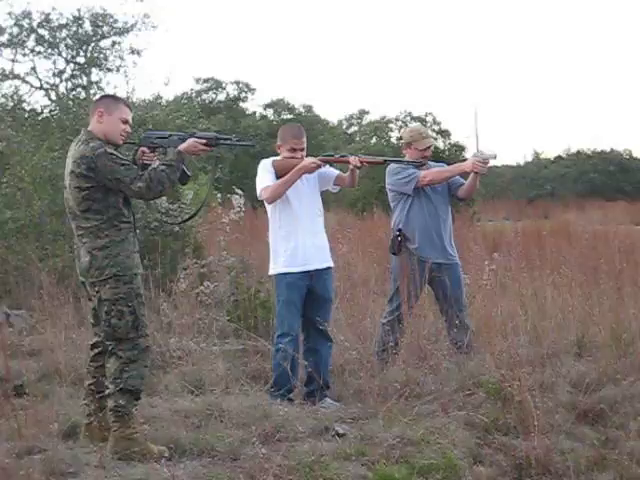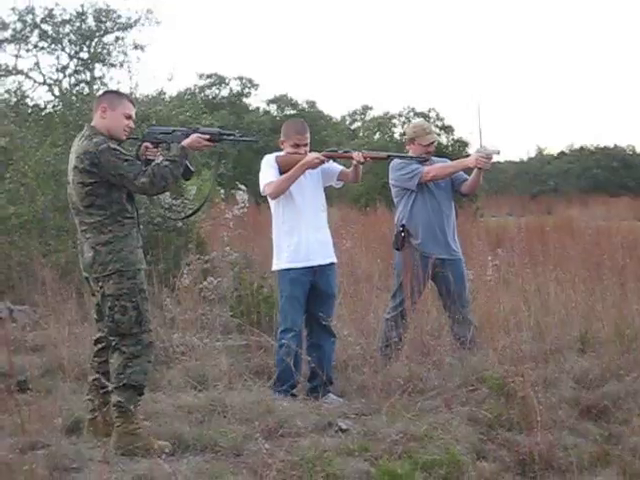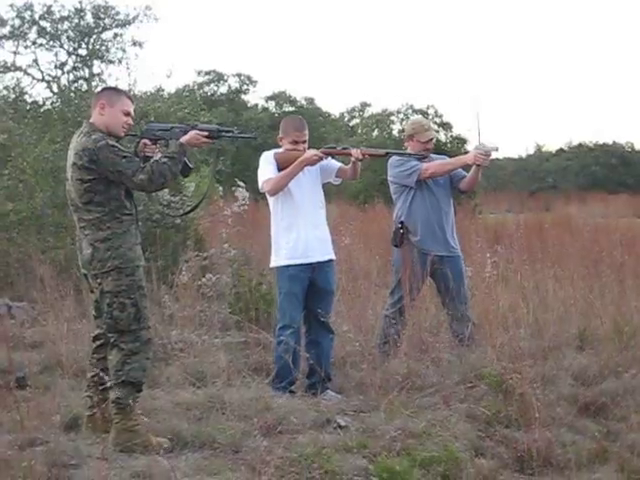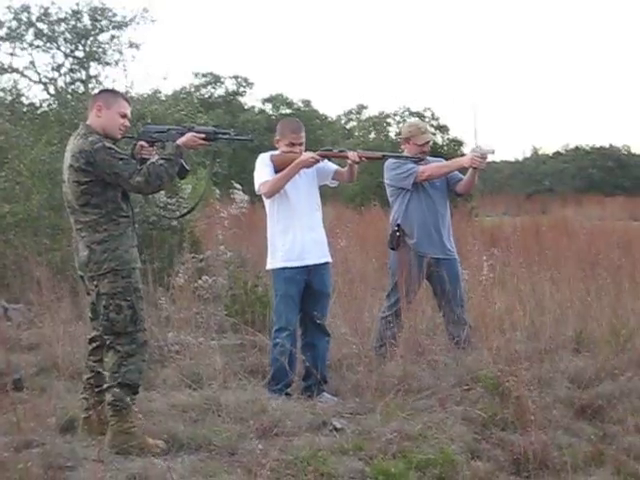
dt=0.1s
person 1, frame 1
left shoulder: (82, 149)
right shoulder: (95, 153)
left elbow: (124, 187)
right elbow: (146, 188)
left wrist: (139, 163)
right wrist: (179, 153)
left hip: (97, 262)
right hip: (114, 263)
left knee: (106, 341)
right knee: (131, 345)
left ankle: (96, 420)
right ankle: (123, 434)
person 1, frame 2
left shoulder: (86, 145)
right shoulder: (98, 149)
left elbow: (130, 181)
right elbow: (150, 183)
left wrist: (142, 159)
right wrist: (183, 148)
left hip: (101, 257)
right hip: (117, 259)
left knee: (110, 337)
right knee: (135, 340)
left ankle: (100, 415)
right ankle: (126, 429)
person 1, frame 3
left shoulder: (84, 142)
right shoulder: (97, 145)
left elbow: (126, 179)
right elbow: (149, 180)
left wrist: (140, 156)
right wrist: (181, 145)
left hip: (99, 253)
right hip: (116, 255)
left knee: (108, 333)
right knee: (133, 337)
left ankle: (99, 412)
right ankle: (125, 426)
person 1, frame 4
left shoulder: (82, 144)
right shoulder: (94, 147)
left elbow: (125, 180)
right elbow: (146, 182)
left wrist: (137, 159)
right wrist: (178, 147)
left hip: (96, 256)
right hip: (112, 257)
left knee: (105, 335)
right knee: (129, 339)
left ankle: (94, 414)
right ankle: (121, 428)
person 2, frame 1
left shoulder: (315, 167)
right shoulder: (268, 166)
left elbow: (348, 183)
right elbow: (269, 195)
left wrist: (353, 169)
right wrist: (299, 170)
left hip: (321, 263)
right hip: (288, 266)
left knee: (320, 332)
right knee: (287, 333)
left ankle: (317, 391)
right ankle: (280, 395)
person 2, frame 2
left shoulder: (318, 163)
right shoulder: (271, 161)
left elbow: (351, 178)
right elbow: (273, 190)
left wrist: (357, 164)
right wrist: (302, 165)
left hip: (324, 259)
right hip: (292, 261)
left knee: (323, 327)
right knee: (291, 329)
left ankle: (320, 386)
right ankle: (283, 390)
person 2, frame 3
left shoulder: (317, 160)
right shoulder: (270, 159)
left elbow: (349, 175)
right elbow: (271, 188)
left wrist: (355, 161)
right wrist: (301, 162)
left hip: (322, 255)
right hip: (290, 258)
left knee: (321, 324)
right knee: (289, 325)
left ankle: (318, 384)
right ankle: (282, 387)
person 2, frame 4
left shoulder: (313, 162)
right shoulder: (266, 161)
left elbow: (346, 178)
right elbow: (267, 190)
left wrist: (352, 164)
right wrist: (297, 164)
left hip: (318, 258)
right hip: (286, 261)
left knee: (317, 326)
right knee: (285, 328)
left ankle: (314, 386)
right ankle: (278, 389)
person 3, frame 1
left shoulder: (442, 168)
right shoulder: (395, 171)
left elbow: (464, 193)
right elbow: (426, 178)
left wrist: (475, 174)
right wrist: (464, 166)
left hip: (445, 253)
right hip: (410, 254)
left knee: (457, 310)
right knee: (398, 309)
left ankle: (467, 357)
right ankle: (383, 359)
person 3, frame 2
left shoulder: (444, 164)
right shoulder: (399, 166)
left elbow: (467, 188)
right elbow: (429, 174)
left wrist: (478, 169)
right wrist: (467, 162)
left hip: (448, 249)
right hip: (413, 249)
left knee: (460, 305)
right knee: (401, 305)
right ankle: (386, 355)
person 3, frame 3
left shoulder: (443, 161)
right shoulder: (397, 163)
left elbow: (466, 185)
right elbow: (428, 171)
left wrist: (477, 166)
right wrist: (466, 159)
left hip: (447, 246)
right hip: (412, 246)
left knee: (458, 302)
right knee: (399, 301)
right ankle: (385, 352)
person 3, frame 4
left shoulder: (439, 164)
right shoulder: (394, 166)
left elbow: (462, 188)
right elbow: (424, 174)
left wrist: (474, 169)
right wrist: (462, 161)
left hip: (443, 248)
right hip: (409, 248)
left knee: (455, 305)
right knee: (396, 304)
right ankle: (381, 354)
